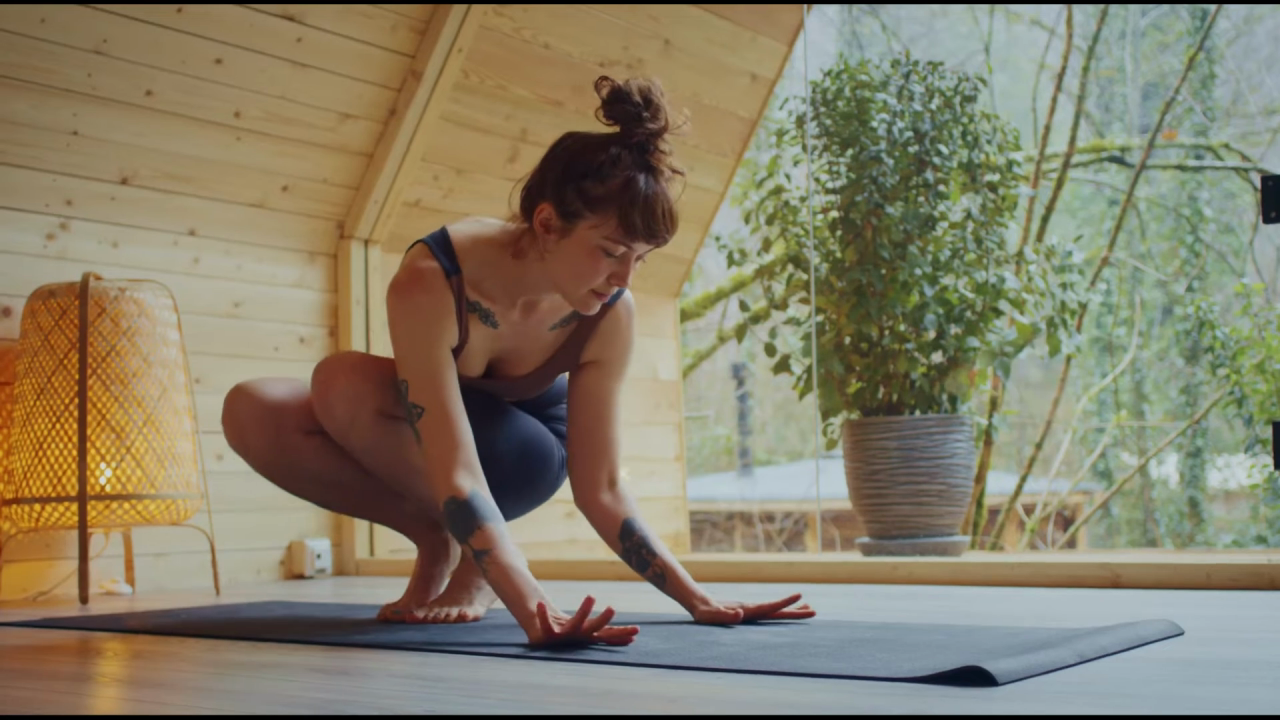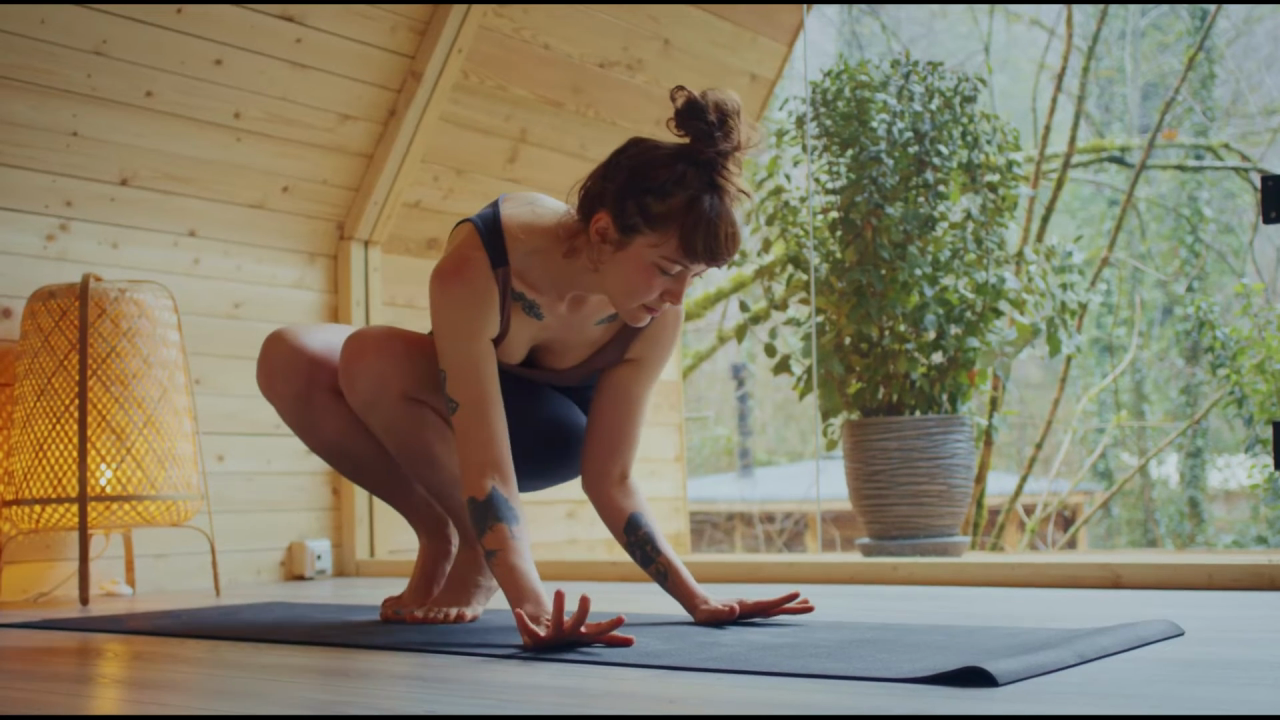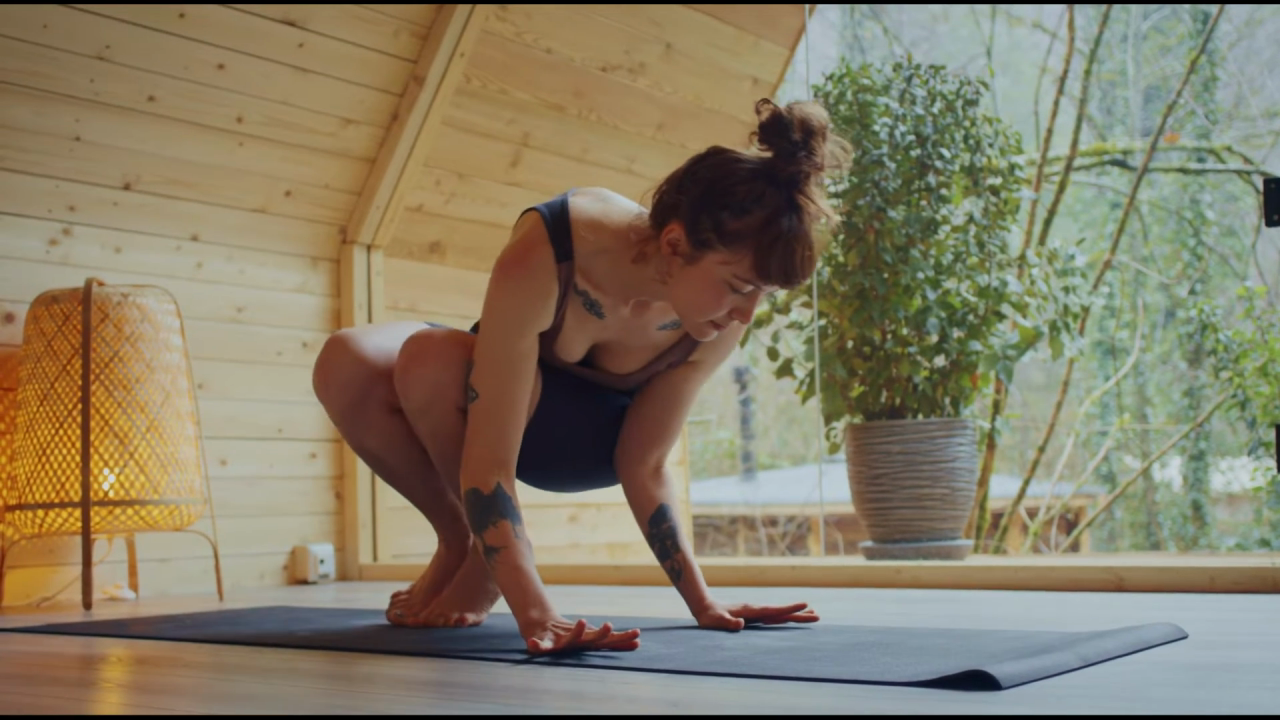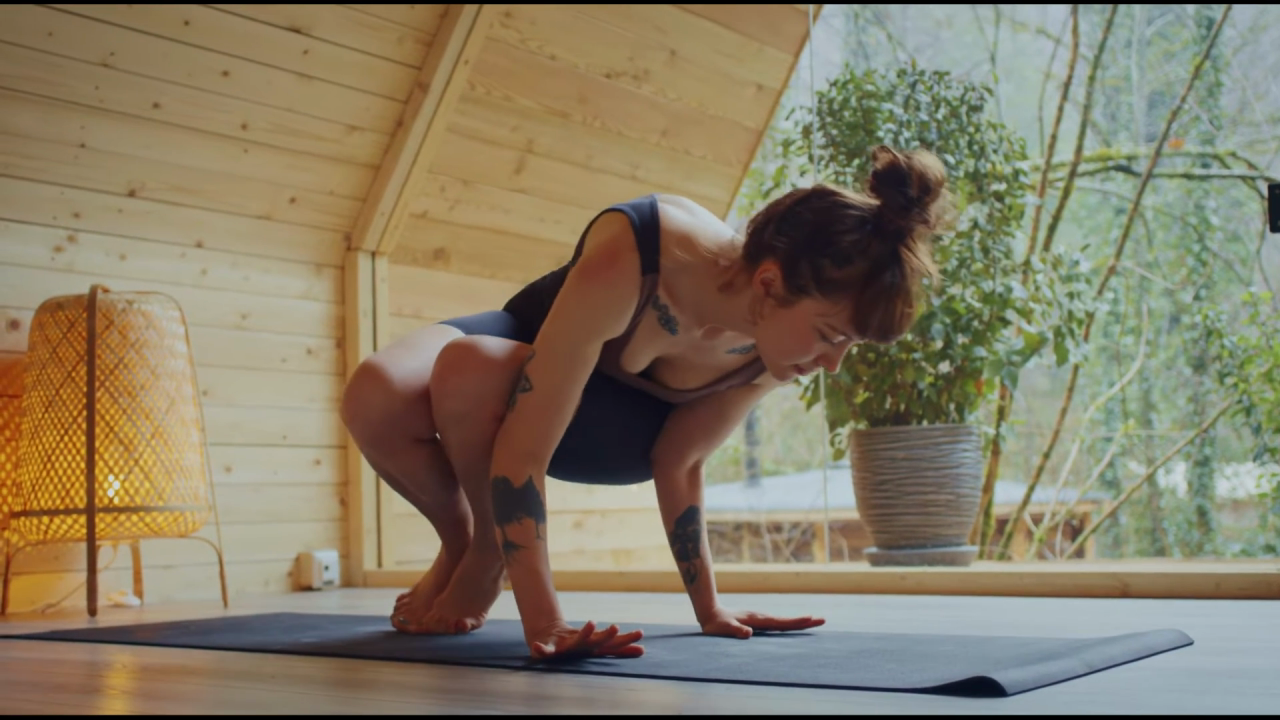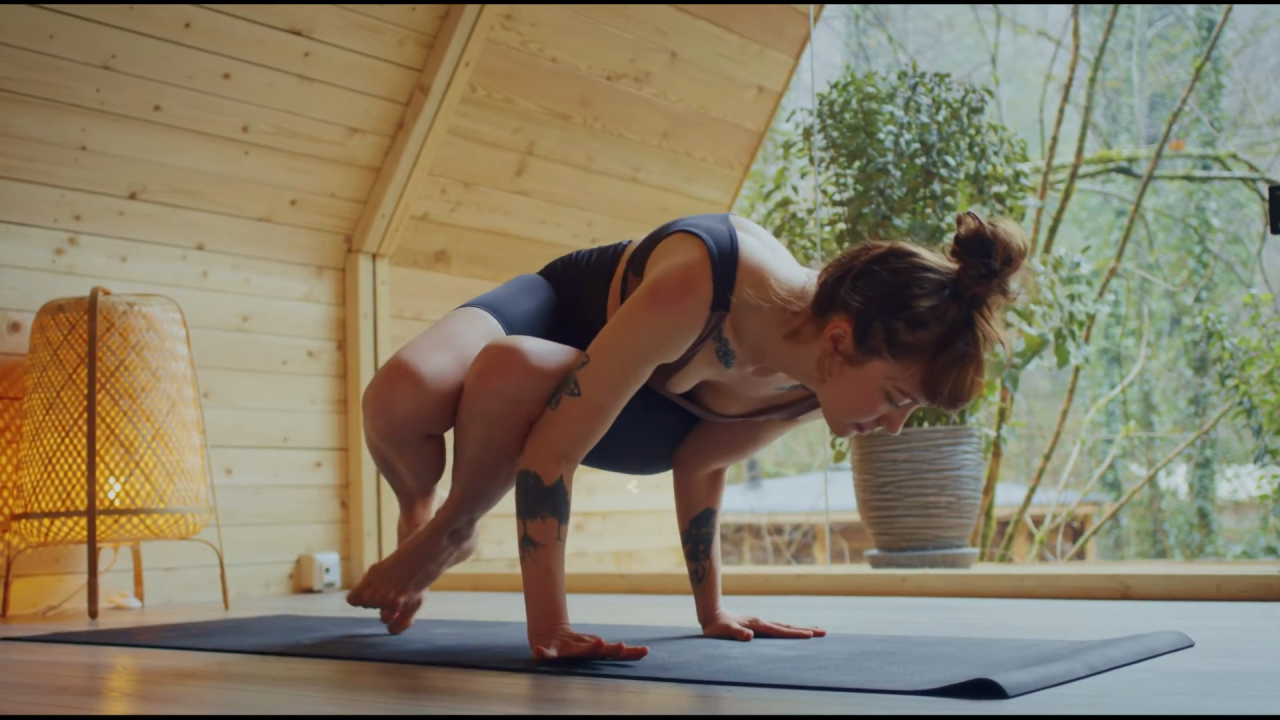
dt=0.7s
person 1, frame 1
left shoulder: (609, 318)
right shoulder: (428, 284)
left elbow: (600, 491)
right elbow: (456, 476)
left wrist: (697, 601)
right wrist: (534, 609)
left hip: (529, 449)
right hip: (419, 451)
left knee: (341, 385)
right knee: (251, 412)
left ankle: (479, 558)
right ankle: (436, 542)
person 1, frame 2
left shoulder: (657, 320)
right shoulder: (474, 267)
left elbow: (610, 480)
right elbow: (486, 471)
left wrist: (696, 599)
right wrist: (534, 609)
left hip: (553, 431)
right hip: (450, 406)
left knee: (371, 362)
right knee: (288, 359)
left ankle: (477, 550)
right ankle: (438, 536)
person 1, frame 3
left shoulder: (719, 325)
right shoulder: (540, 259)
left elbow: (643, 467)
right elbow: (489, 461)
left wrist: (703, 603)
right wrist: (536, 615)
left hip: (591, 436)
right hip: (489, 396)
left knee: (432, 365)
right knee: (345, 364)
left ankle: (487, 565)
right ankle: (458, 541)
person 1, frame 4
left shoulder: (775, 344)
right shoulder: (624, 262)
left elbow: (679, 463)
right elbow: (522, 449)
left wrist: (708, 607)
right wrist: (543, 624)
left hip: (616, 430)
right hip: (528, 344)
right knee: (375, 395)
left ankle: (490, 554)
right ankle: (467, 545)
person 1, frame 5
left shoulder: (821, 379)
right shoulder: (693, 289)
left elbow: (701, 465)
right elbow: (551, 446)
left wrist: (711, 609)
right wrist: (548, 625)
left hip: (646, 407)
right hip: (558, 309)
right knee: (400, 396)
left ankle: (453, 532)
right ankle: (425, 526)
